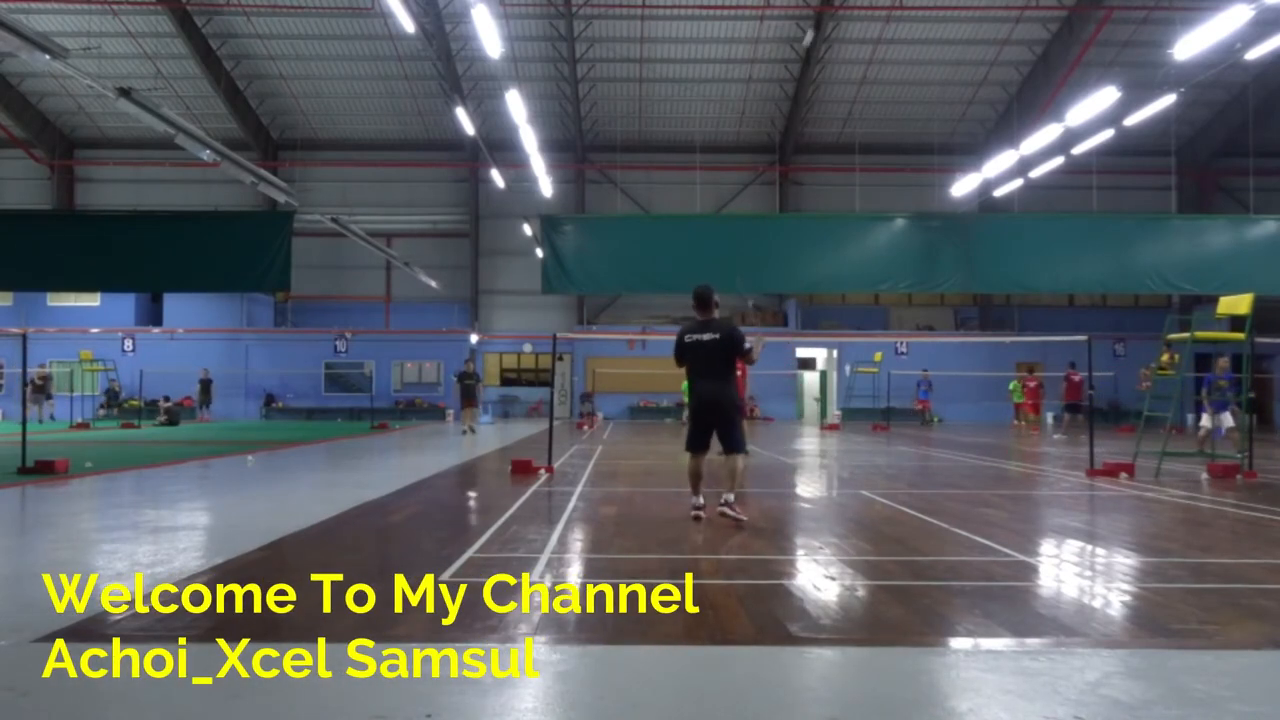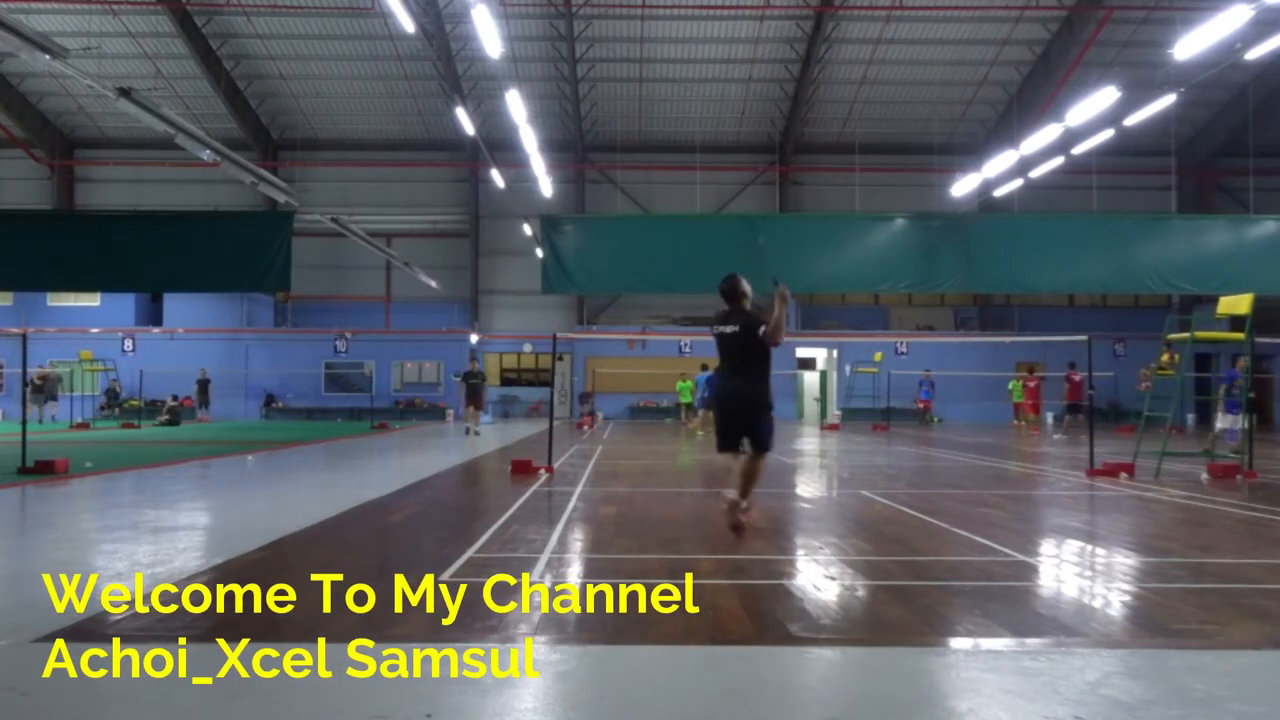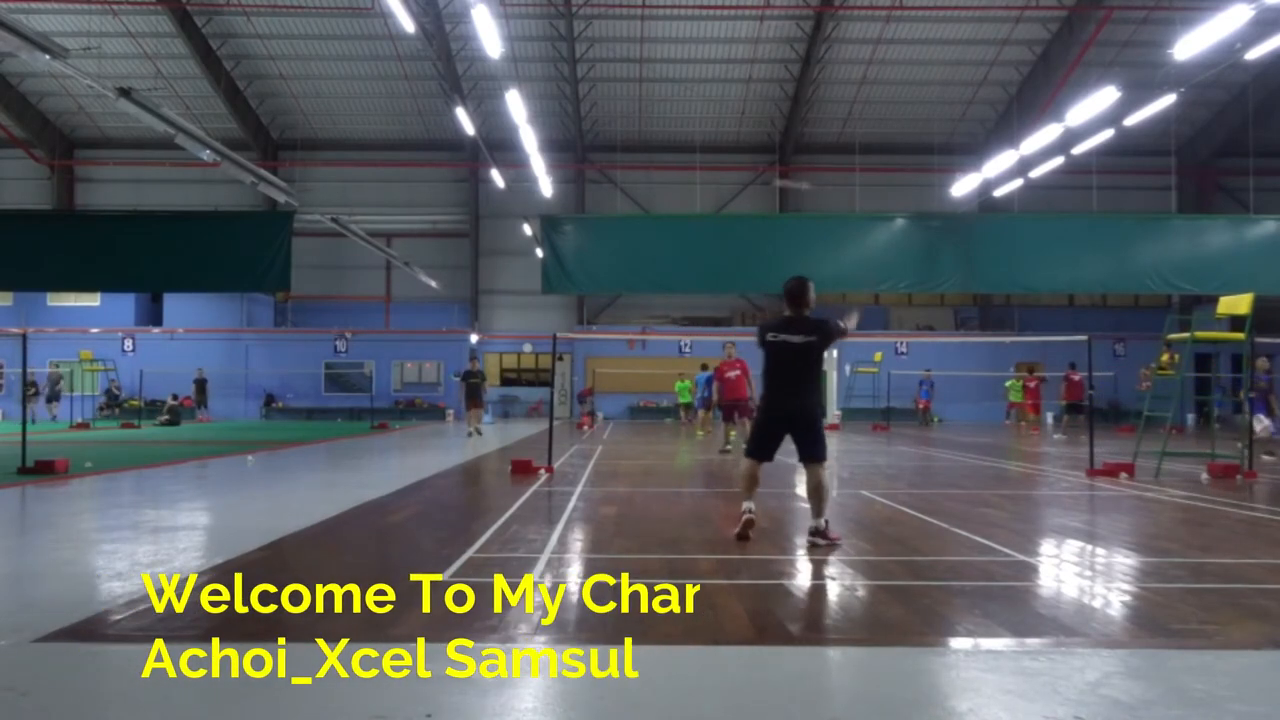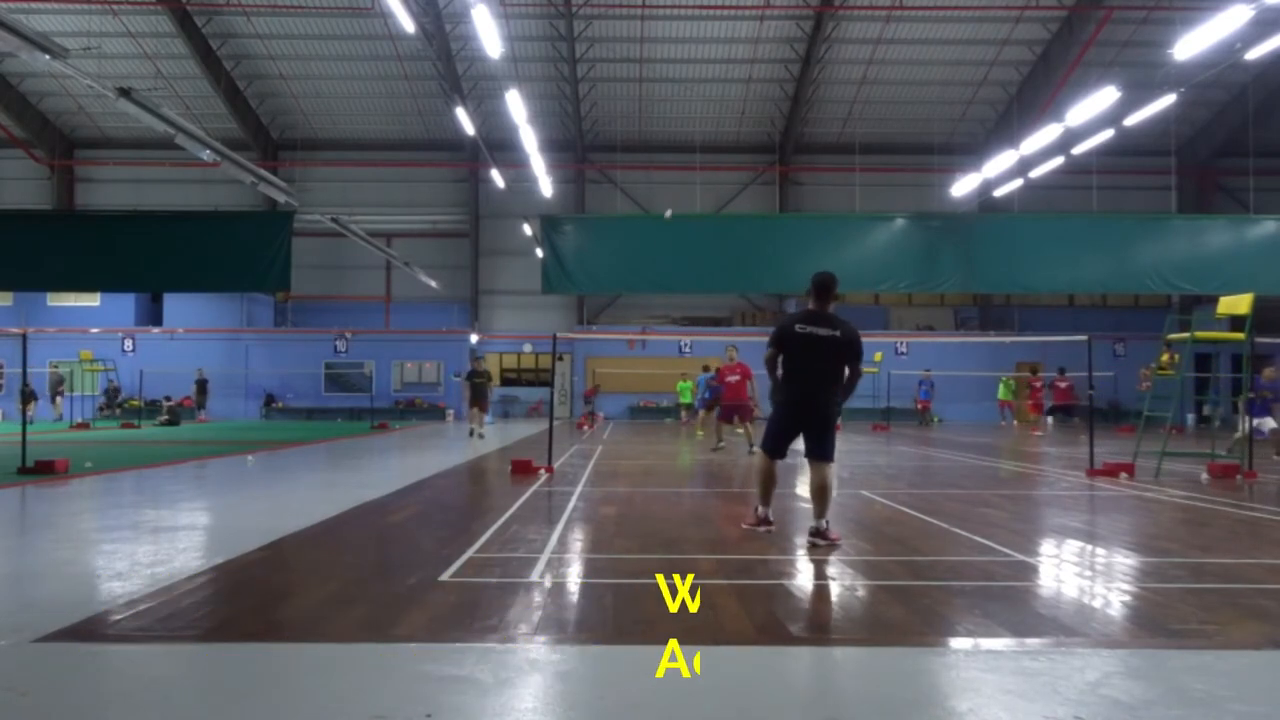
dt=0.5s
person 1, frame 1
left shoulder: (685, 333)
right shoulder: (728, 329)
left elbow: (679, 362)
right elbow: (750, 359)
right wrist: (758, 344)
left hip: (698, 401)
right hip: (725, 400)
left knee: (697, 454)
right knee: (736, 452)
left ankle: (697, 503)
right ankle: (728, 500)
person 1, frame 2
left shoulder: (720, 320)
right shoulder: (749, 319)
right elbow: (773, 338)
right wrist: (781, 305)
left hip: (724, 395)
right hip: (753, 398)
left knee: (730, 452)
right knee: (758, 452)
left ankle: (734, 498)
right ankle: (741, 502)
person 1, frame 3
left shoulder: (768, 329)
right shoulder: (820, 329)
right elbow: (841, 329)
right wrist: (849, 322)
left hip: (771, 408)
right hip: (806, 411)
left knee: (752, 459)
right knee: (815, 466)
left ankle: (747, 510)
right ankle: (818, 526)
person 1, frame 4
left shoulder: (790, 324)
right shoulder: (847, 331)
left elbow: (770, 357)
right elbow: (856, 372)
left wrist: (775, 384)
right wrist: (840, 399)
left hip: (789, 403)
right hip: (825, 407)
left knee: (768, 457)
right knee: (821, 466)
left ankle: (763, 515)
right ankle: (819, 527)
